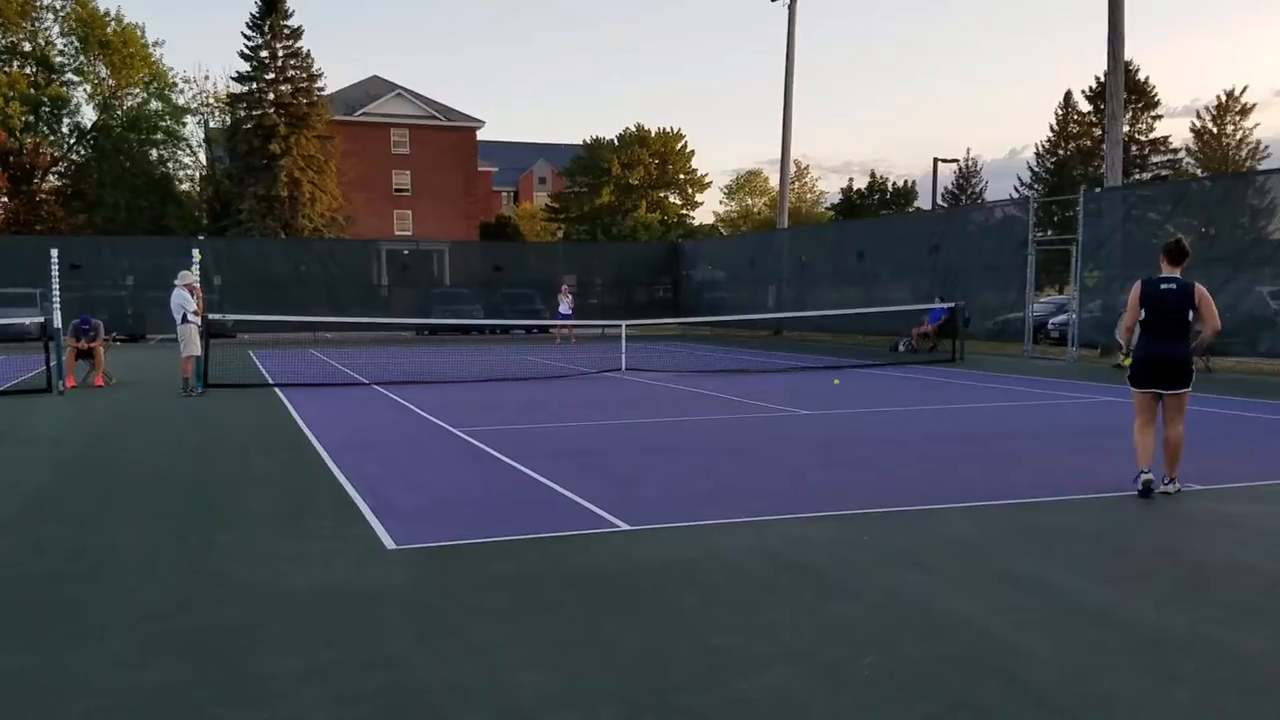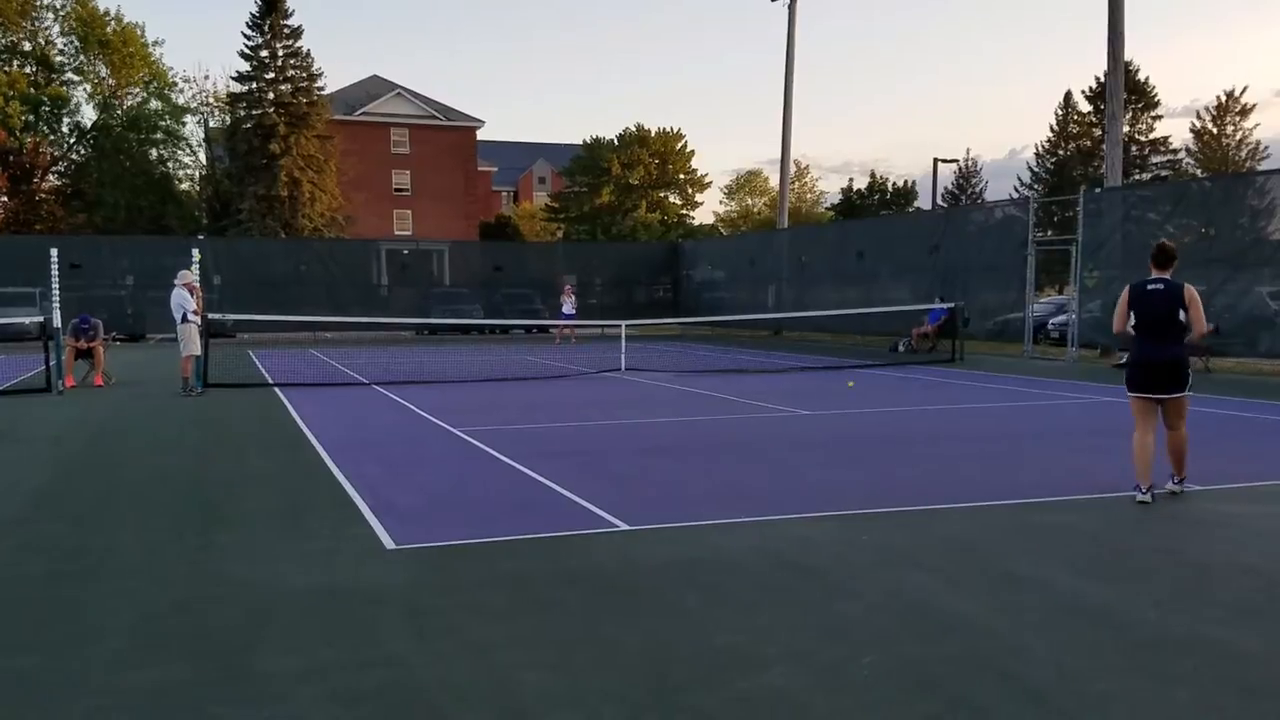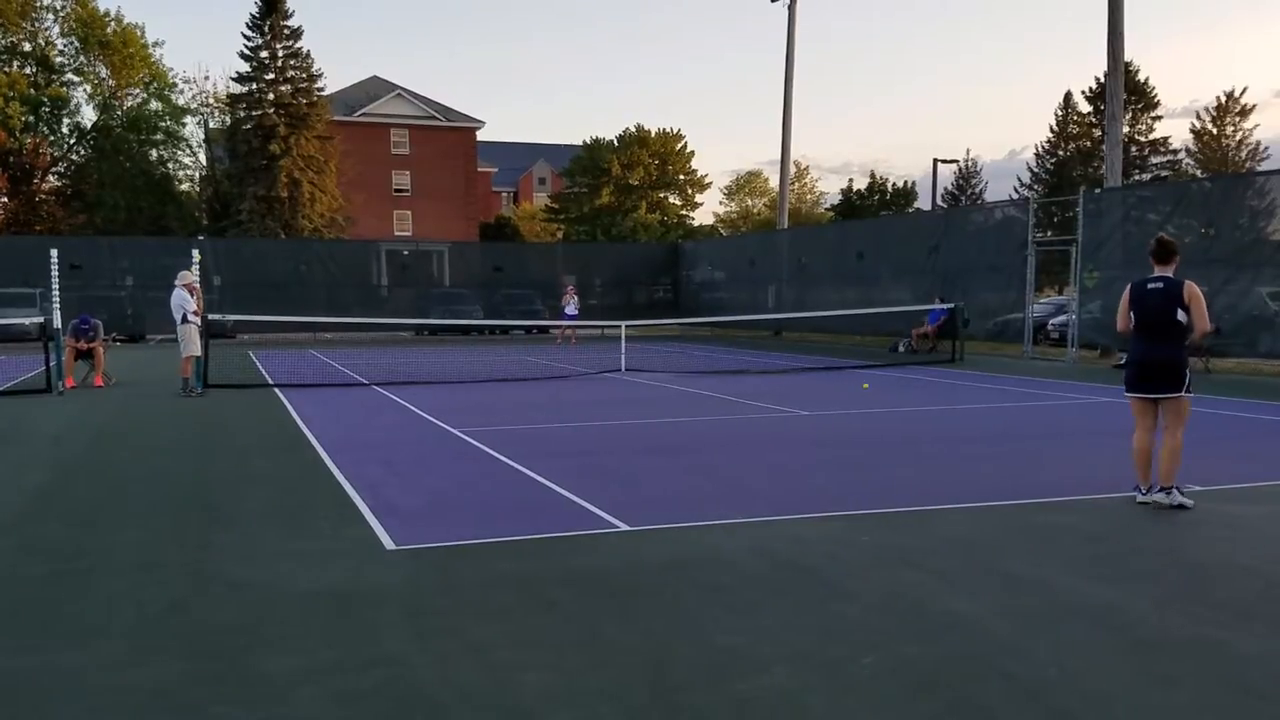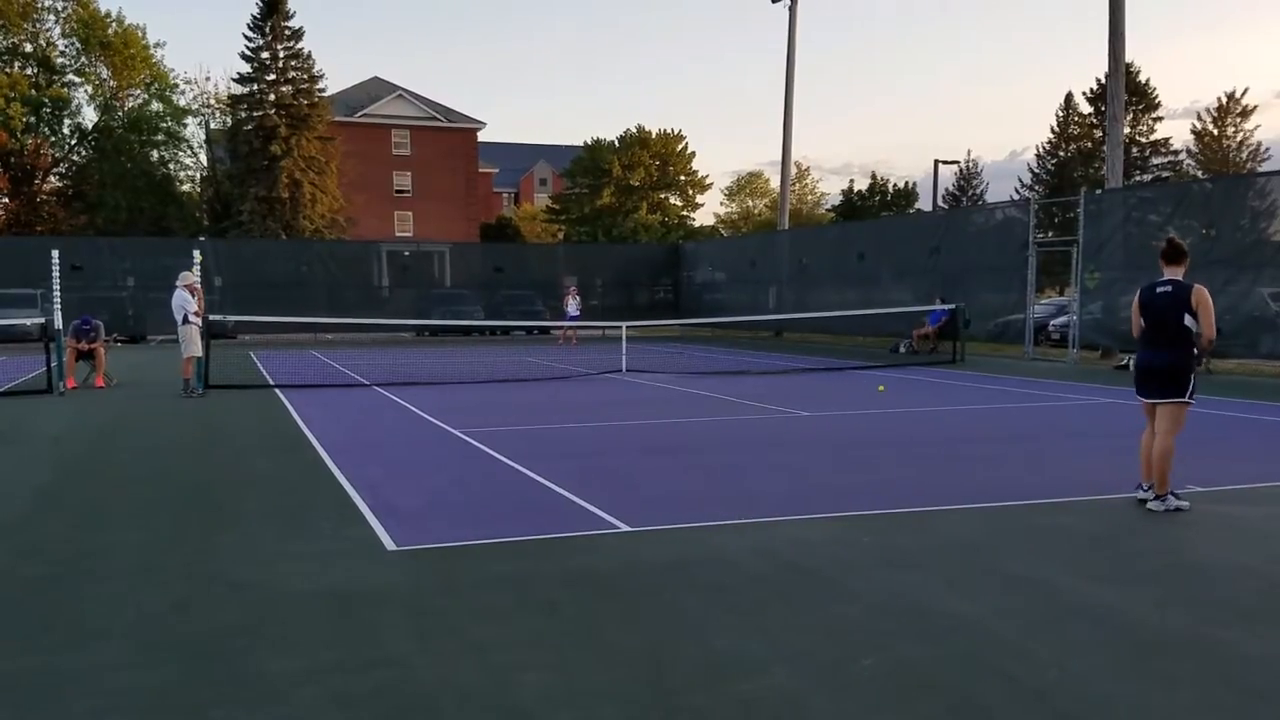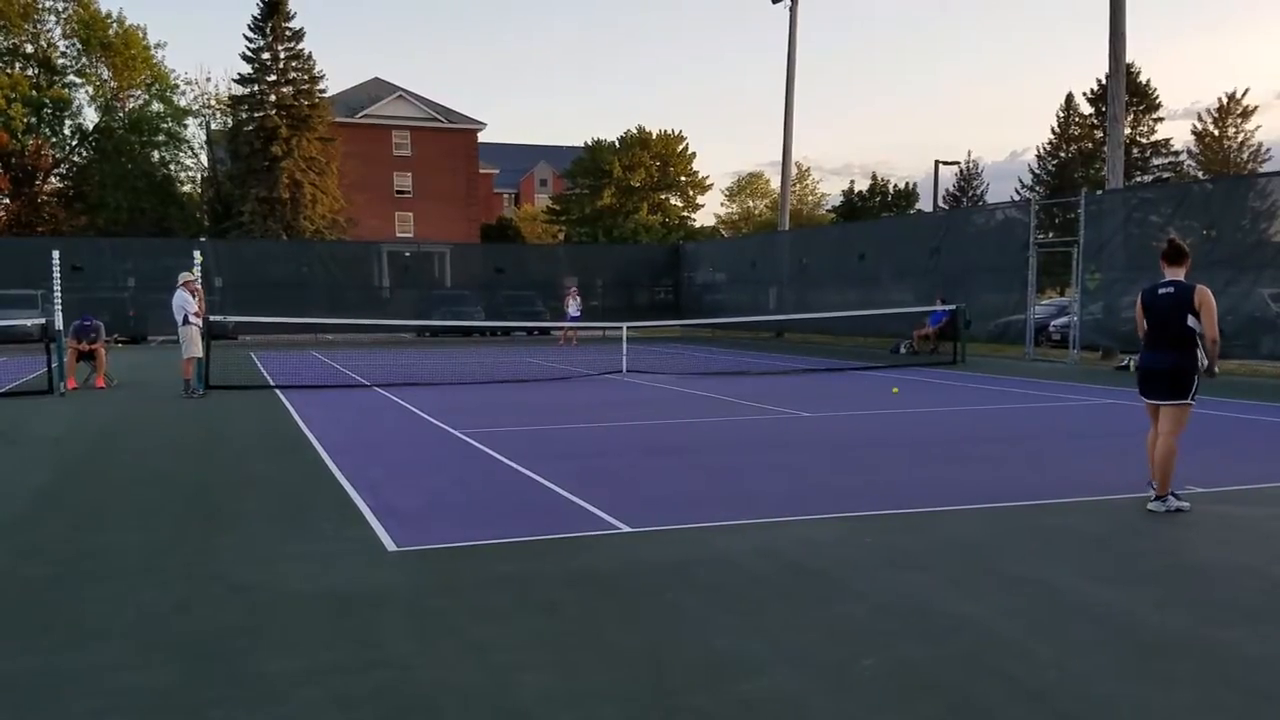
dt=0.3s
person 1, frame 1
left shoulder: (1142, 287)
right shoulder: (1196, 291)
left elbow: (1127, 326)
right elbow: (1214, 327)
left wrist: (1126, 346)
right wrist: (1195, 347)
left hip: (1145, 360)
right hip: (1178, 361)
left knee: (1144, 422)
right knee: (1174, 423)
left ankle: (1144, 473)
right ankle: (1170, 480)
person 1, frame 2
left shoulder: (1131, 291)
right shoulder: (1186, 291)
left elbow: (1118, 328)
right elbow: (1201, 330)
right wrist: (1181, 340)
left hip: (1141, 364)
right hip: (1174, 364)
left knee: (1143, 429)
right knee: (1176, 426)
left ankle: (1144, 487)
right ankle: (1178, 479)
person 1, frame 3
left shoulder: (1133, 289)
right shoulder: (1187, 288)
left elbow: (1122, 327)
right elbow: (1203, 328)
right wrist: (1184, 341)
left hip: (1139, 363)
right hip: (1172, 365)
left knee: (1143, 429)
right knee: (1173, 430)
left ankle: (1144, 488)
right ankle: (1166, 489)
person 1, frame 4
left shoulder: (1143, 293)
right shoulder: (1196, 293)
left elbow: (1137, 333)
right elbow: (1209, 336)
right wrist: (1196, 350)
left hip: (1146, 366)
right hip: (1177, 369)
left knee: (1152, 429)
right knee: (1166, 434)
left ankle: (1146, 486)
right ankle: (1161, 495)
person 1, frame 5
left shoulder: (1145, 295)
right shoulder: (1200, 293)
right elbow: (1212, 337)
right wrist: (1211, 364)
left hip: (1149, 367)
right hip: (1180, 370)
left knee: (1157, 430)
right knee: (1169, 434)
left ankle: (1155, 483)
right ankle: (1161, 497)
